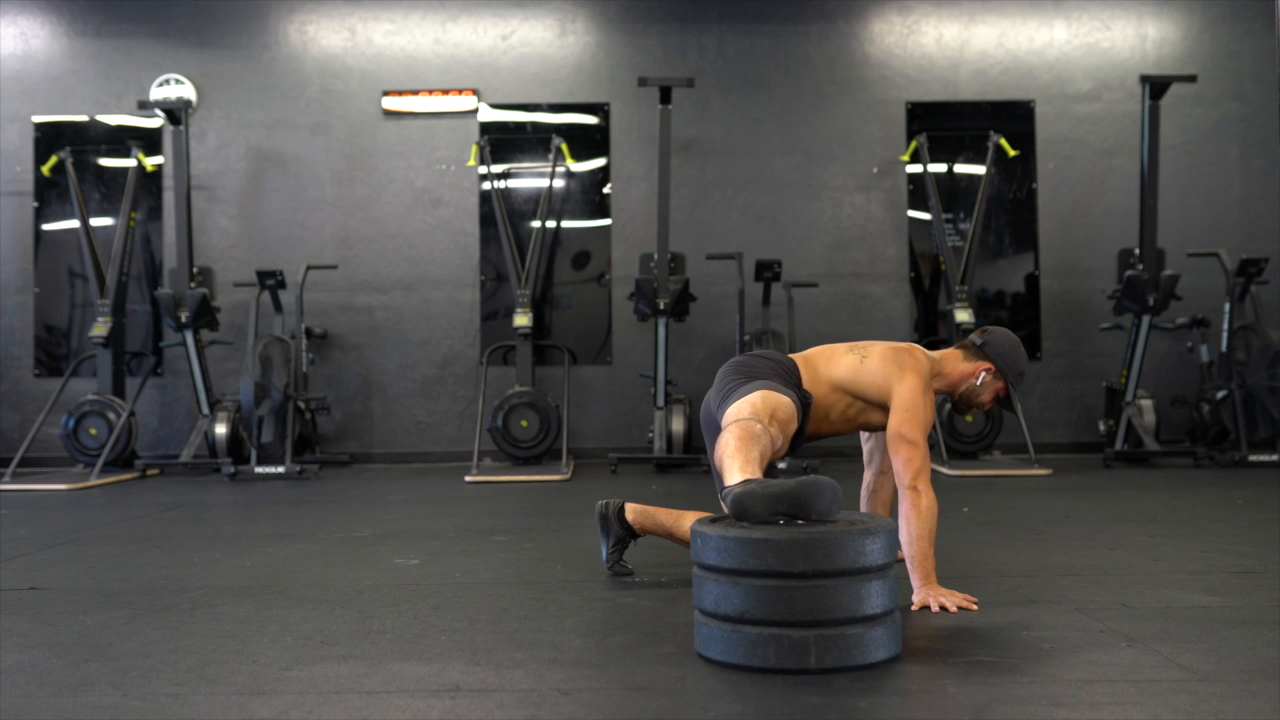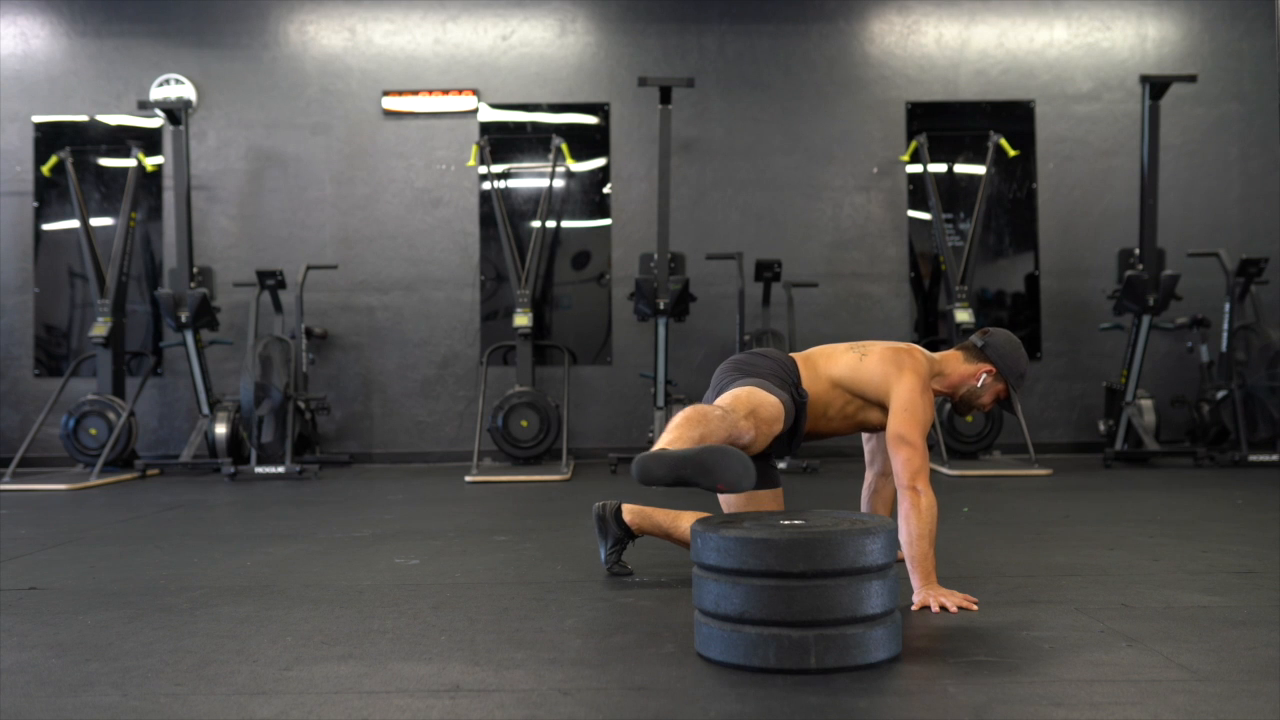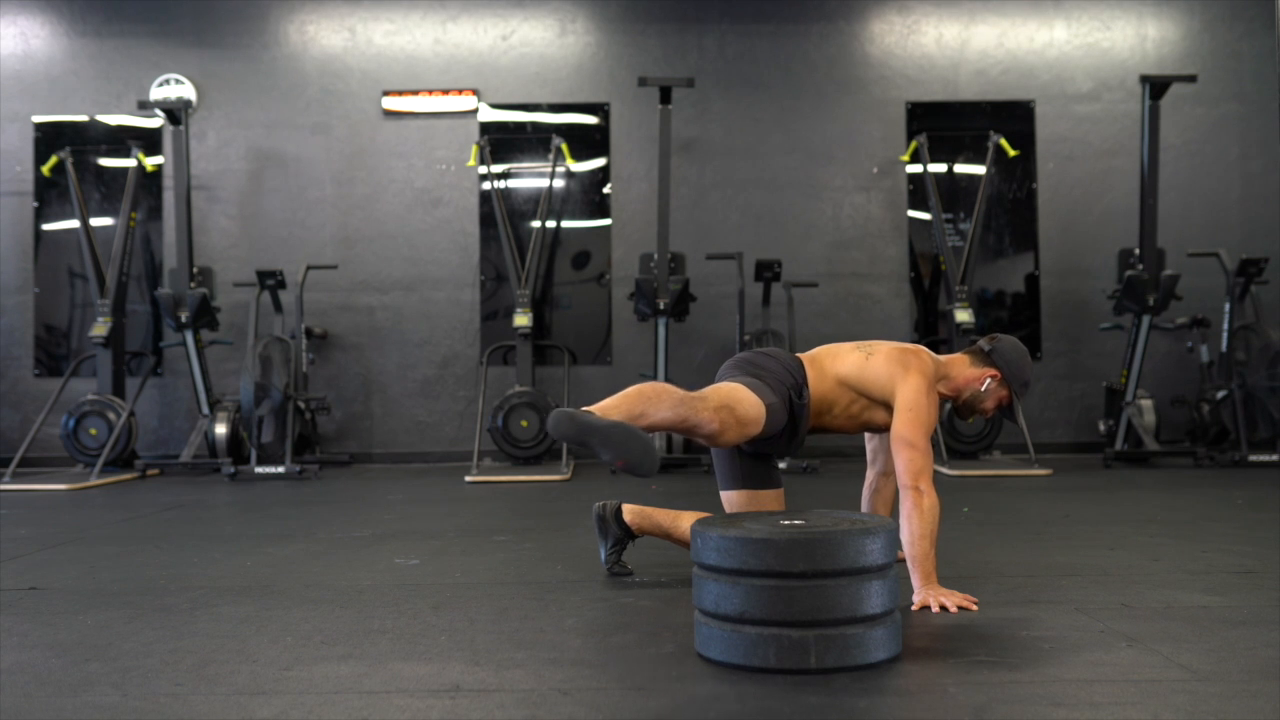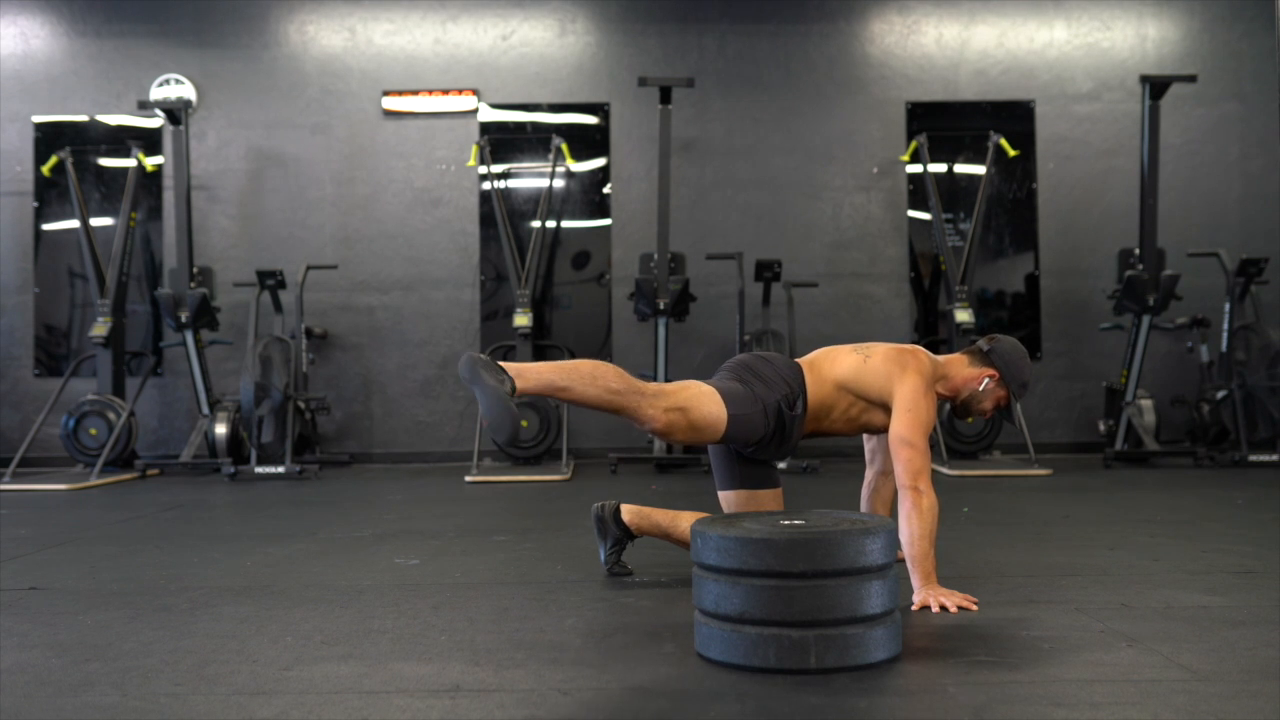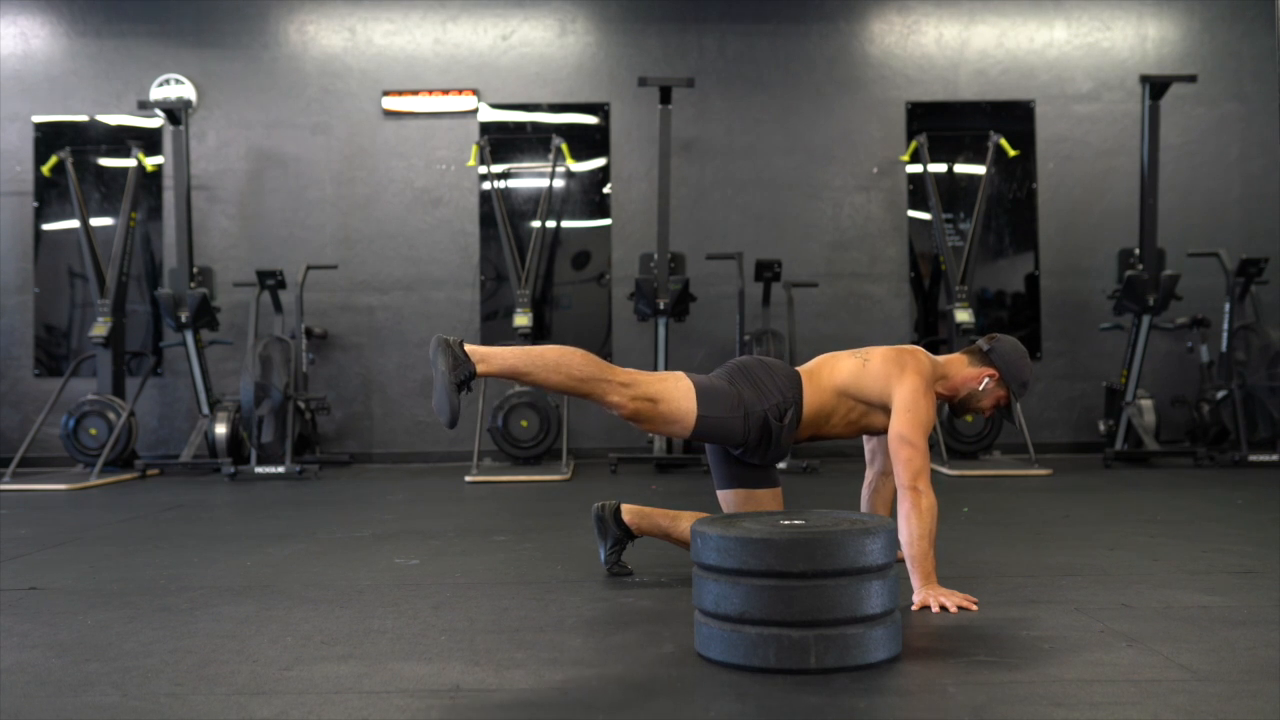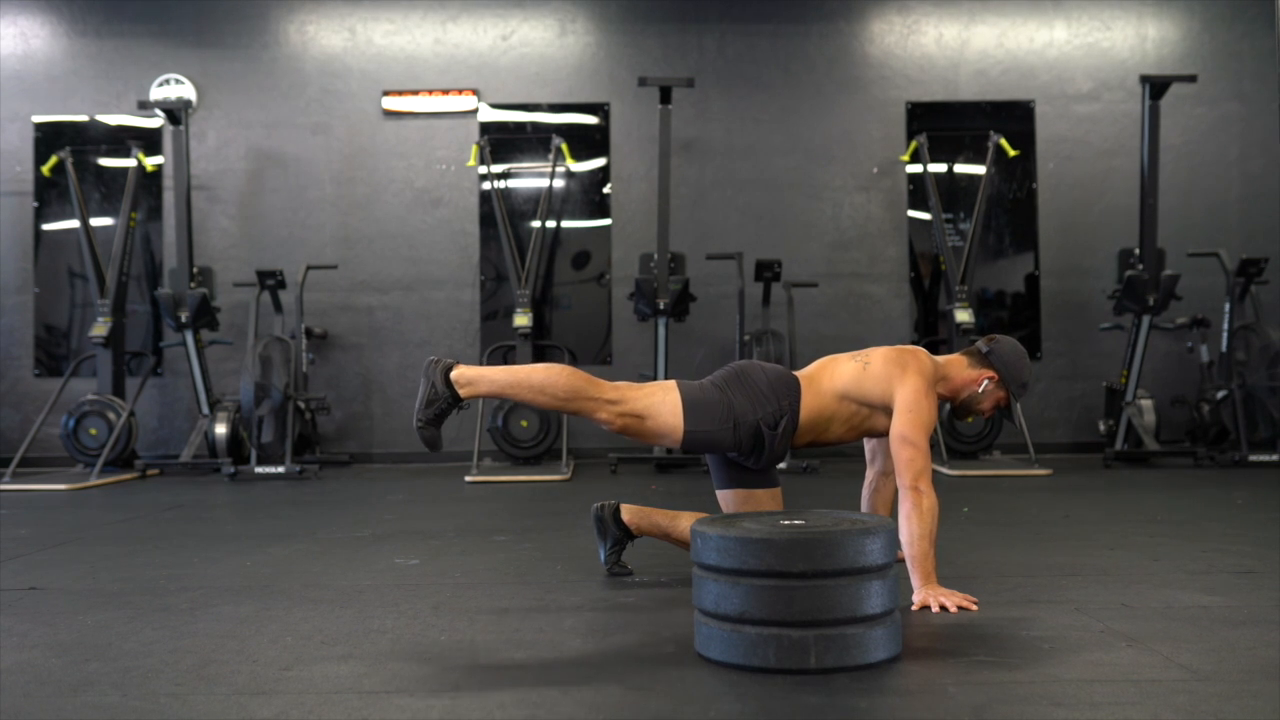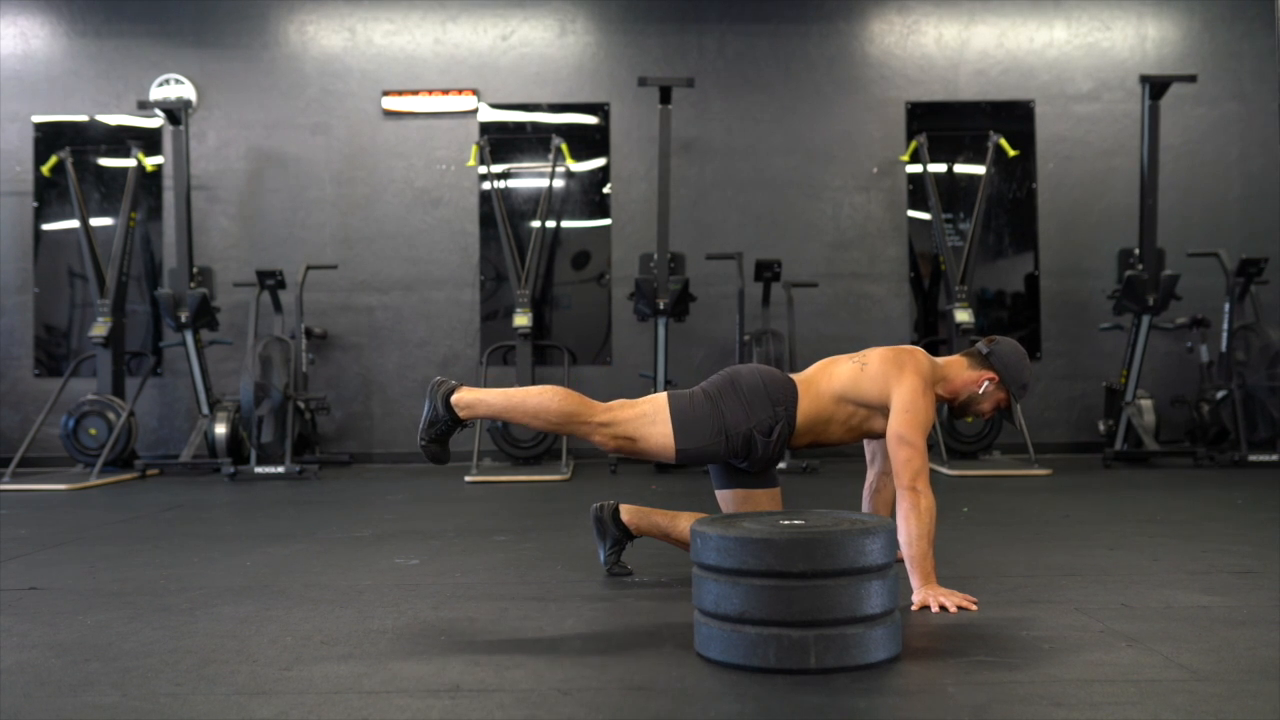
dt=0.7s
person 1, frame 1
left shoulder: (903, 370)
right shoulder: (916, 382)
left elbow: (881, 470)
right elbow: (915, 487)
right wrist: (926, 585)
left hip: (735, 407)
right hip: (753, 382)
right knee: (764, 428)
left ankle: (626, 517)
right ankle: (745, 487)
person 1, frame 2
left shoulder: (906, 374)
right shoulder: (915, 383)
left elbow: (883, 471)
right elbow: (914, 488)
right wrist: (926, 585)
left hip: (754, 398)
right hip: (756, 380)
right knee: (745, 423)
left ankle: (626, 518)
right ankle: (666, 455)
person 1, frame 3
left shoulder: (913, 374)
right shoulder: (921, 384)
left elbow: (884, 472)
right elbow: (916, 490)
right wrist: (926, 585)
left hip: (767, 420)
right hip: (765, 382)
right knee: (710, 416)
left ankle: (625, 517)
right ankle: (593, 418)
person 1, frame 4
left shoulder: (909, 374)
right shoulder: (918, 385)
left elbow: (882, 471)
right elbow: (915, 490)
right wrist: (926, 584)
left hip: (758, 420)
right hip: (762, 392)
right knee: (661, 410)
left ankle: (626, 518)
right ankle: (503, 375)
person 1, frame 5
left shoulder: (906, 373)
right shoulder: (919, 383)
left elbow: (881, 472)
right elbow: (914, 489)
right wrist: (925, 584)
left hip: (755, 426)
right hip: (754, 400)
right knee: (627, 392)
left ankle: (625, 518)
right ankle: (469, 358)
person 1, frame 6
left shoulder: (907, 374)
right shoulder: (920, 383)
left elbow: (881, 473)
right elbow: (916, 489)
right wrist: (925, 584)
left hip: (754, 431)
right hip: (749, 407)
right knee: (612, 404)
left ankle: (626, 519)
right ankle: (456, 380)
person 1, frame 7
left shoulder: (906, 376)
right shoulder: (917, 383)
left elbow: (881, 473)
right elbow: (913, 489)
right wrist: (924, 584)
left hip: (752, 433)
right hip: (747, 411)
right knee: (604, 423)
left ankle: (624, 519)
right ankle: (458, 401)
